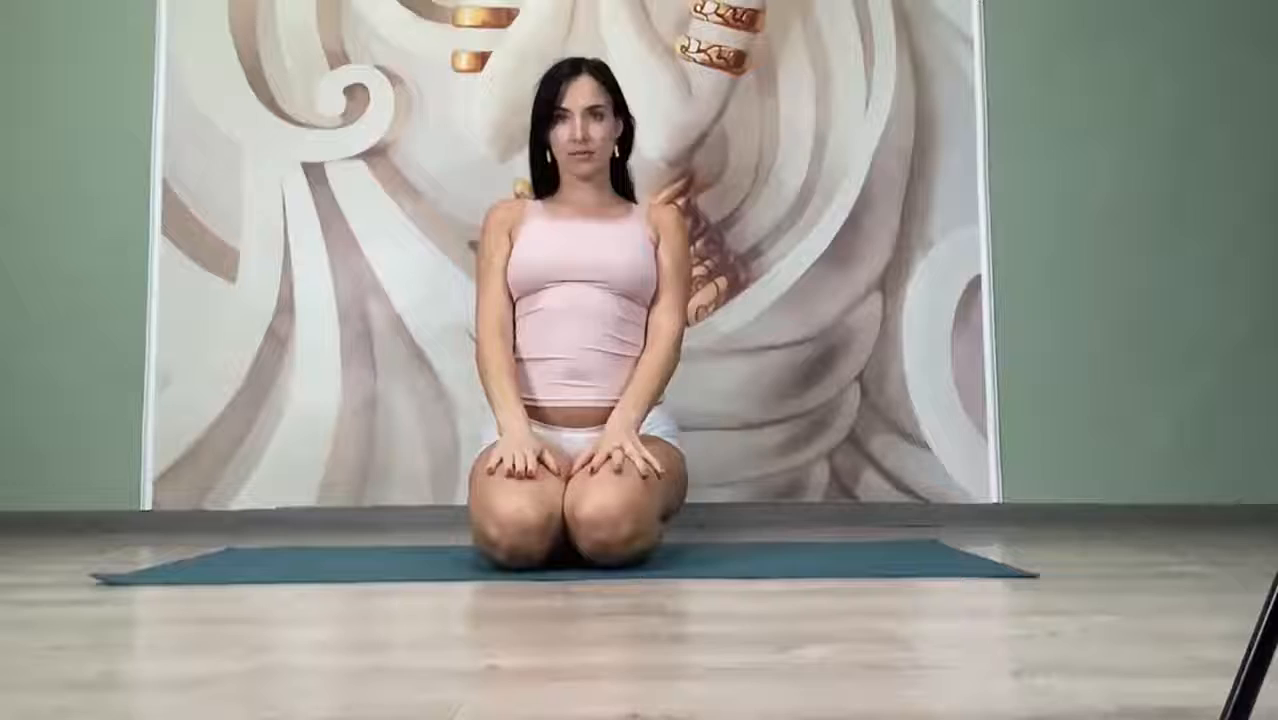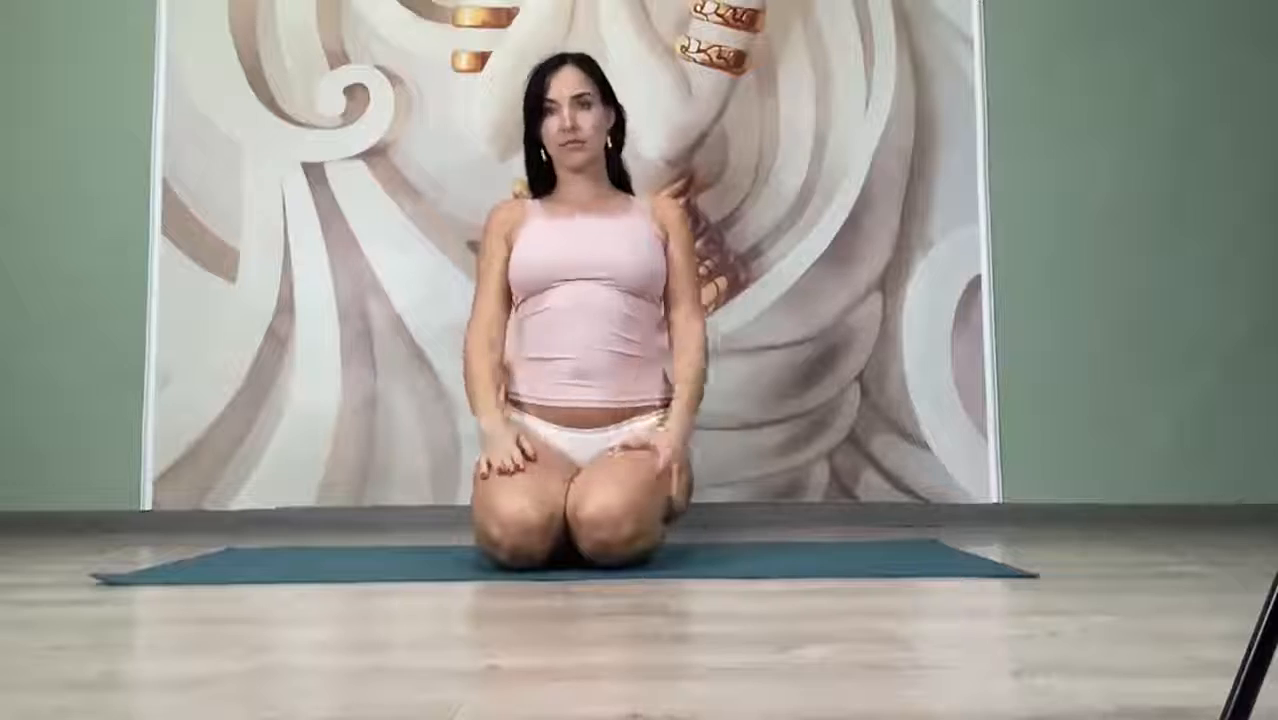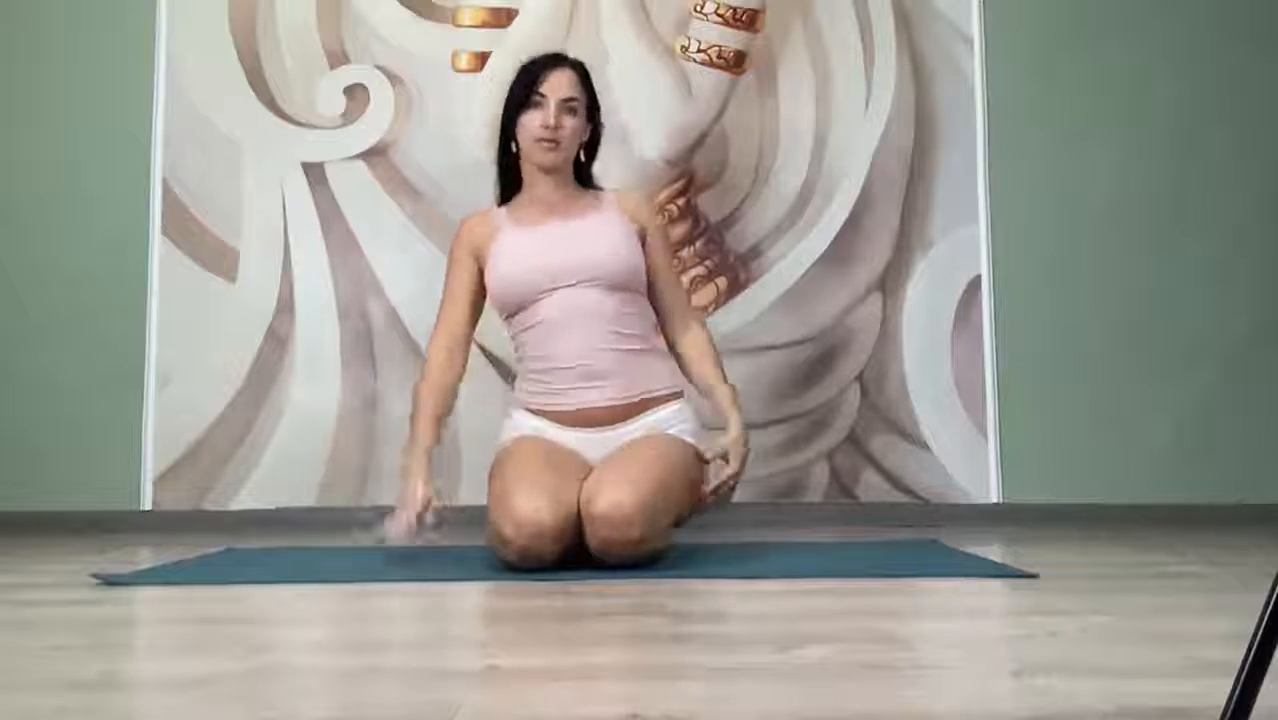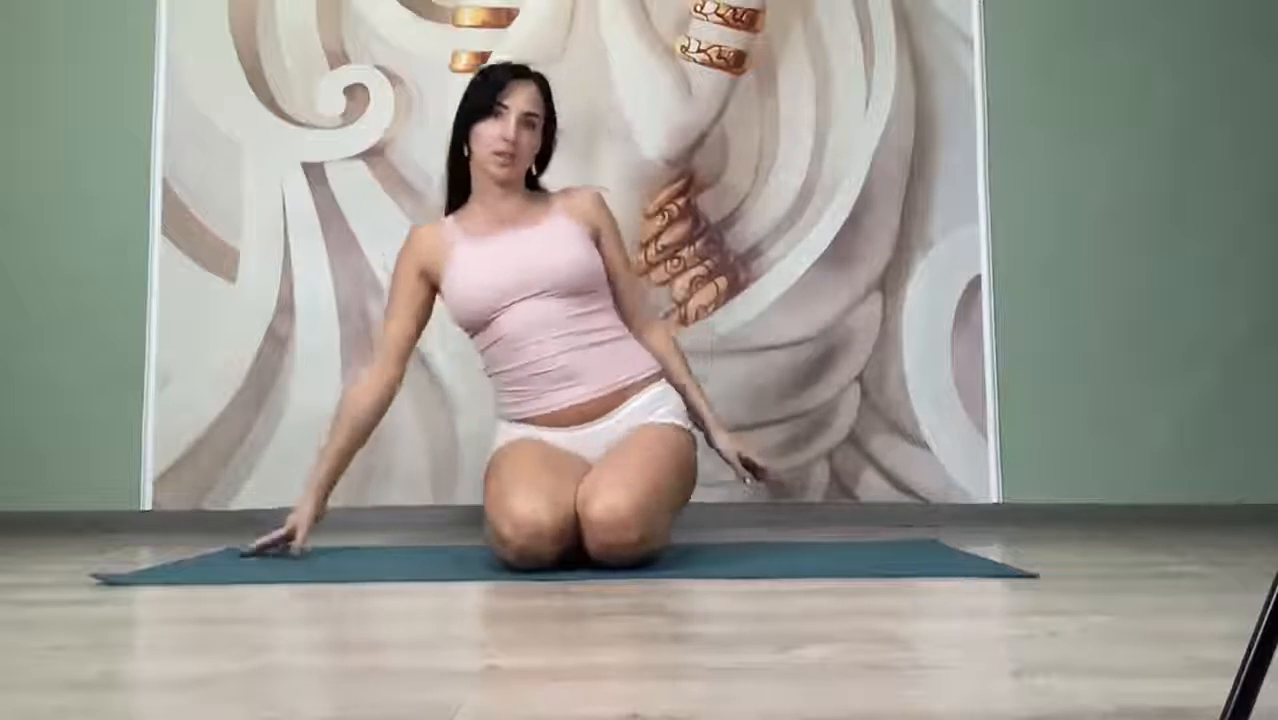
dt=0.4s
person 1, frame 1
left shoulder: (659, 221)
right shoulder: (509, 218)
left elbow: (666, 331)
right elbow: (492, 332)
left wrist: (621, 425)
right wrist: (516, 429)
left hip: (632, 426)
right hip: (530, 428)
left knee: (607, 526)
right knee: (513, 530)
left ankle: (641, 504)
right ankle: (562, 509)
person 1, frame 2
left shoulder: (660, 215)
right shoulder: (512, 219)
left elbow: (687, 327)
right elbow: (485, 333)
left wrist: (676, 425)
right wrist: (493, 427)
left hip: (636, 429)
right hip: (534, 428)
left knee: (607, 526)
right knee: (514, 529)
left ankle: (643, 502)
right ankle: (565, 506)
person 1, frame 3
left shoulder: (630, 209)
right shoulder: (480, 233)
left elbow: (684, 326)
right elbow: (446, 352)
left wrist: (733, 422)
right wrist: (417, 471)
left hip: (652, 424)
right hip: (544, 429)
left knee: (620, 525)
right knee: (527, 534)
left ankle: (672, 491)
right ankle: (578, 507)
person 1, frame 4
left shoulder: (582, 208)
right shoulder: (429, 246)
left elbow: (646, 325)
right elbow: (381, 373)
left wrist: (713, 426)
right wrist: (314, 496)
left hip: (641, 413)
right hip: (534, 435)
left knee: (617, 529)
right knee: (528, 535)
left ankle: (635, 500)
right ankle: (580, 507)
